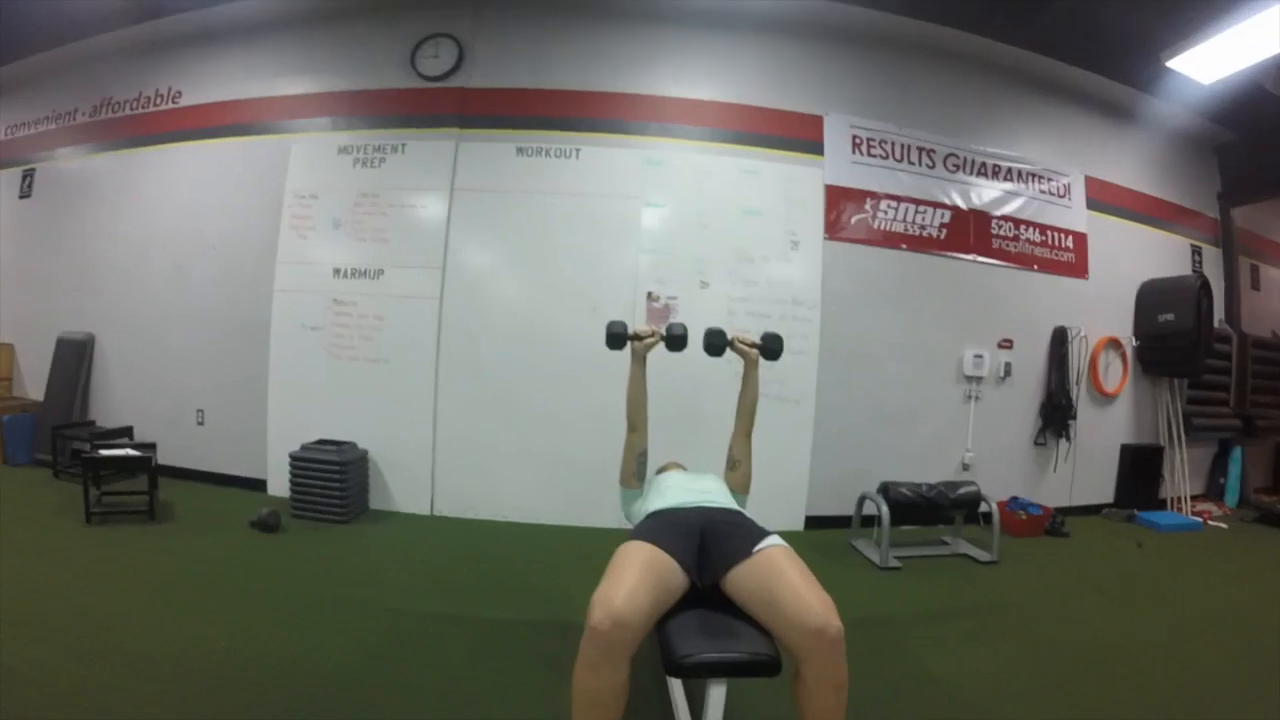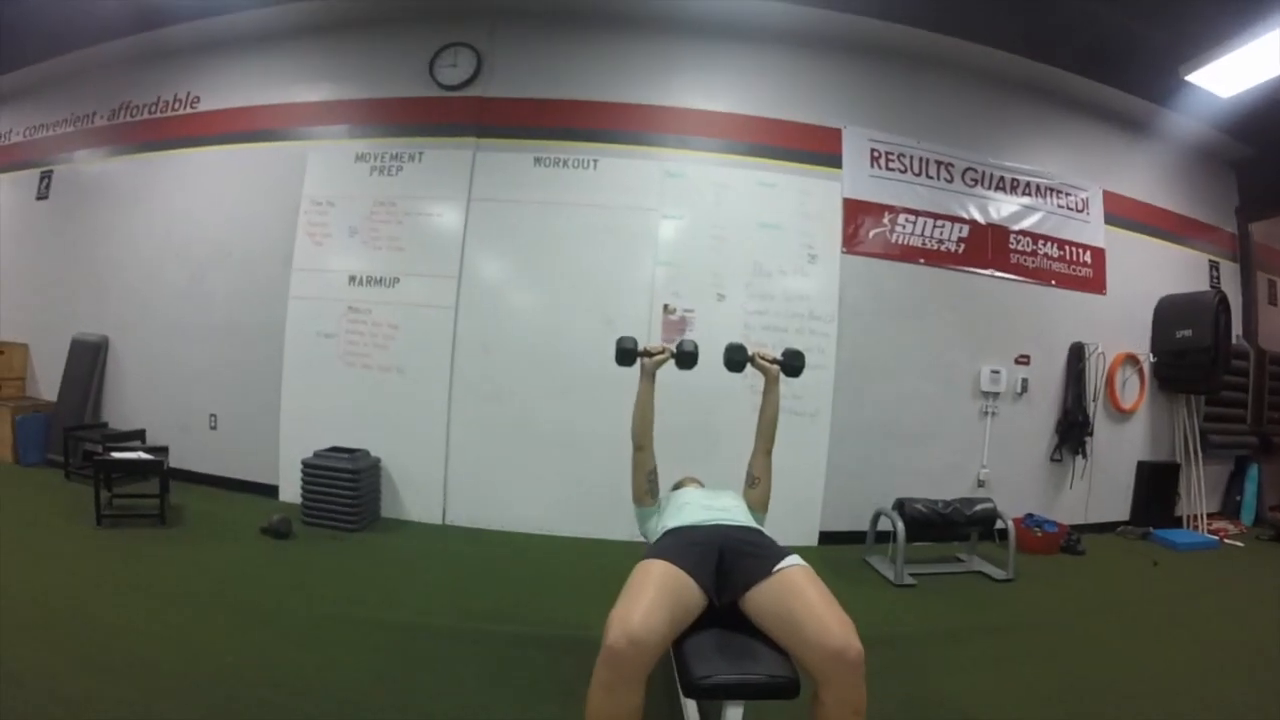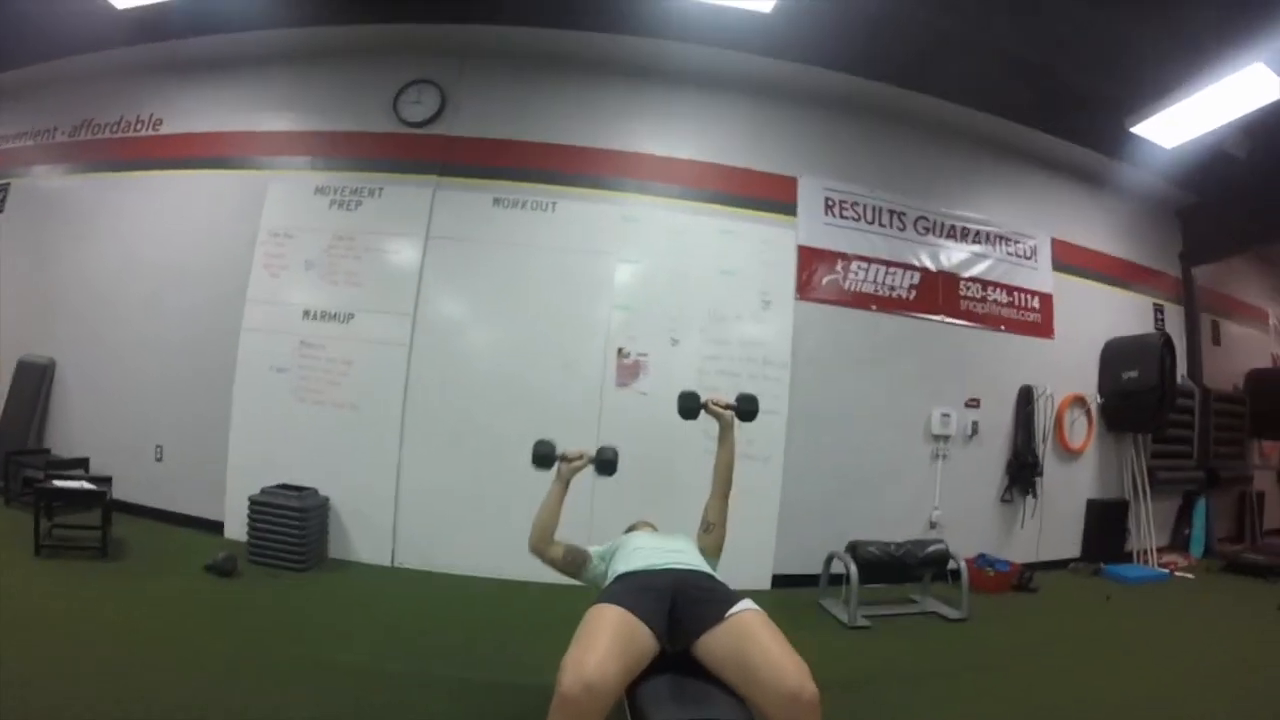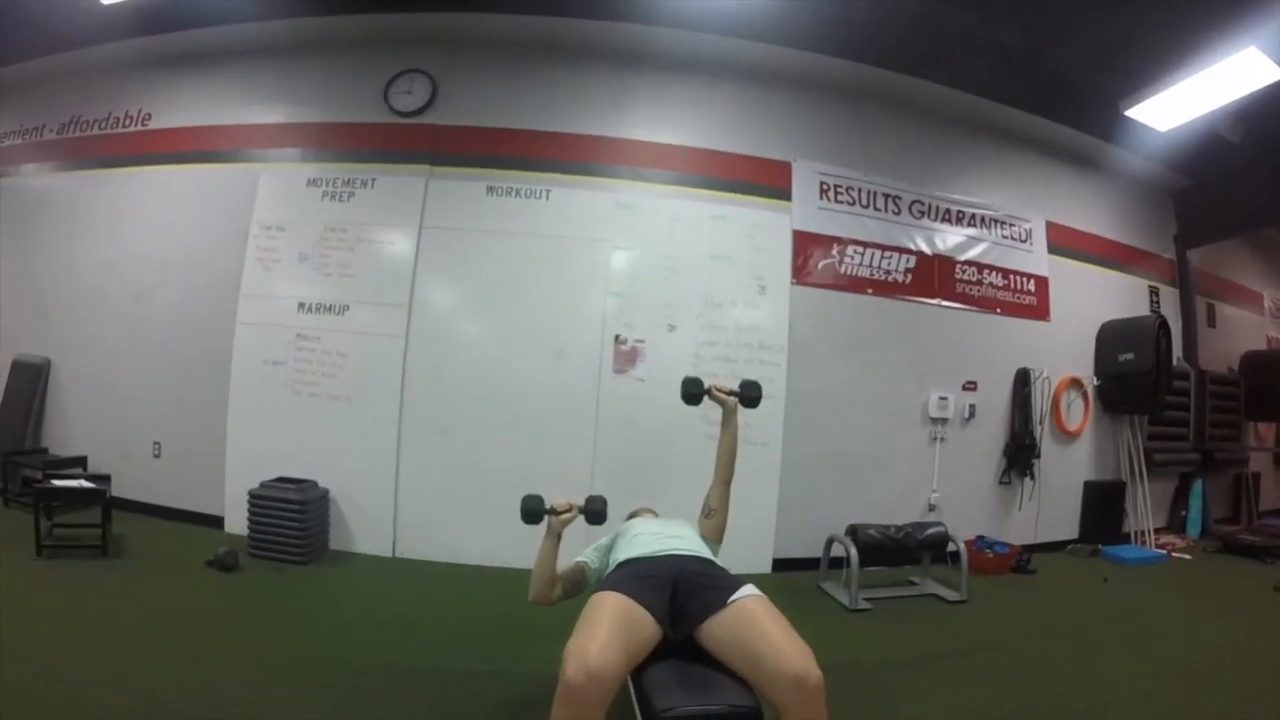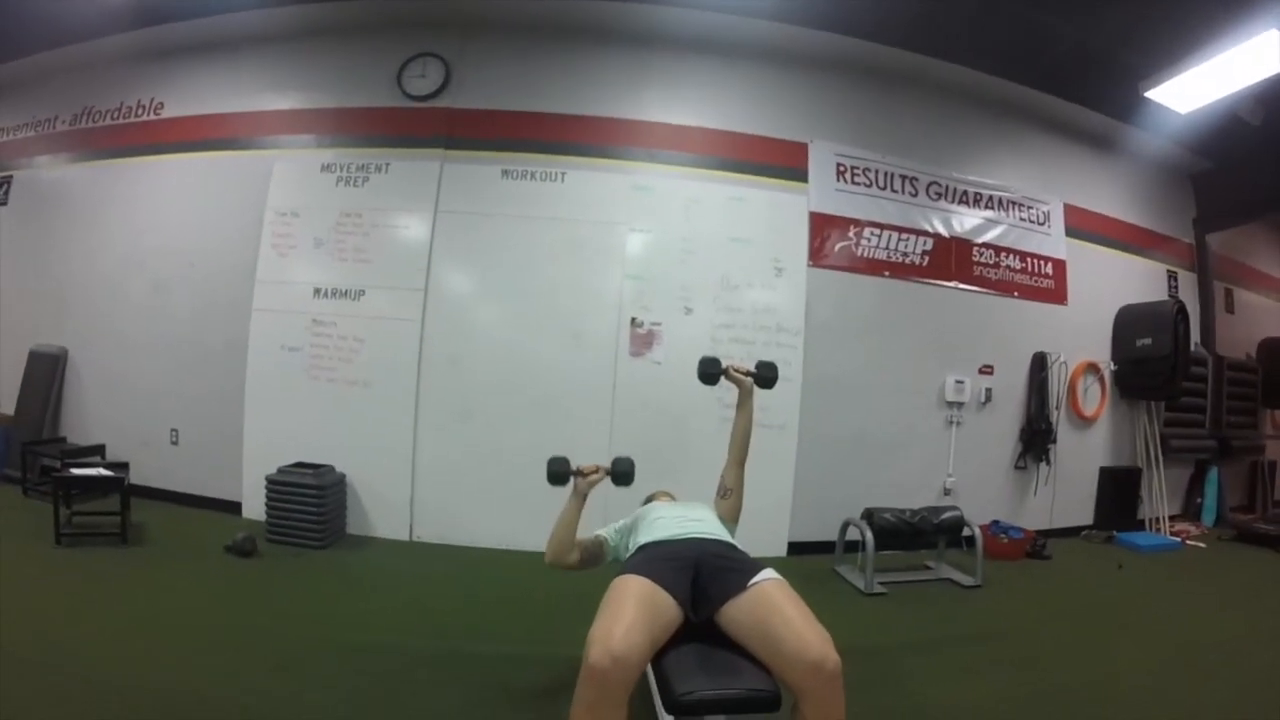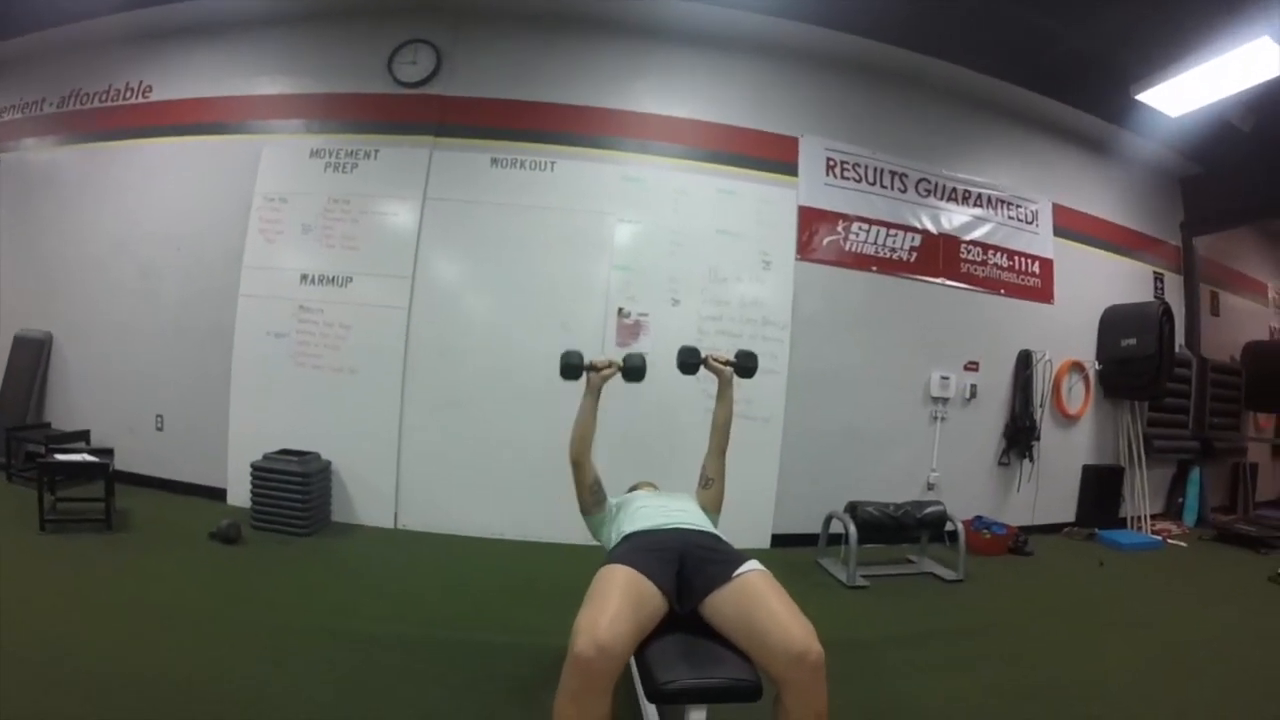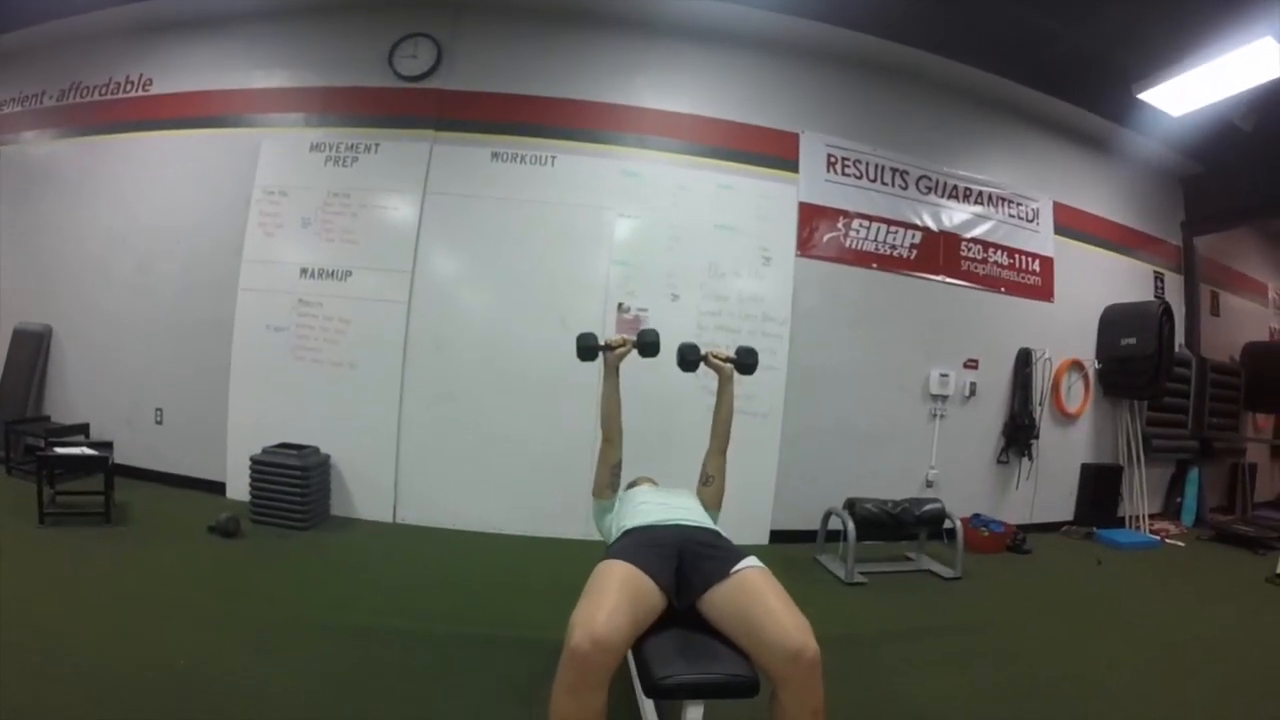
dt=0.4s
person 1, frame 1
left shoulder: (722, 488)
right shoulder: (645, 498)
left elbow: (742, 433)
right elbow: (636, 431)
left wrist: (751, 364)
right wrist: (638, 359)
left knee: (825, 634)
right knee: (606, 626)
person 1, frame 2
left shoulder: (740, 504)
right shoulder: (659, 512)
left elbow: (762, 450)
right elbow: (642, 448)
left wrist: (772, 382)
right wrist: (647, 376)
left knee: (845, 655)
right knee: (623, 646)
person 1, frame 3
left shoulder: (691, 548)
right shoulder: (610, 553)
left elbow: (720, 494)
right elbow: (541, 546)
left wrist: (726, 428)
right wrist: (562, 480)
right knee: (577, 693)
person 1, frame 4
left shoulder: (693, 535)
right shoulder: (613, 544)
left elbow: (722, 482)
right elbow: (543, 593)
left wrist: (730, 414)
right wrist: (553, 533)
left knee: (804, 682)
right knee: (581, 680)
person 1, frame 5
left shoulder: (710, 516)
right shoulder: (631, 525)
left elbow: (735, 463)
right elbow: (558, 557)
left wrist: (745, 394)
right wrist: (579, 494)
left knee: (822, 667)
right knee: (605, 664)
person 1, frame 6
left shoulder: (695, 508)
right shoulder: (612, 514)
left elbow: (717, 453)
right elbow: (579, 460)
left wrist: (725, 384)
right wrist: (592, 390)
left knee: (806, 659)
right knee: (590, 655)
person 1, frame 7
left shoulder: (697, 506)
right shoulder: (615, 509)
left elbow: (717, 447)
right elbow: (611, 440)
left wrist: (726, 379)
right wrist: (611, 368)
left hip: (709, 544)
left knee: (802, 656)
right knee: (586, 648)
